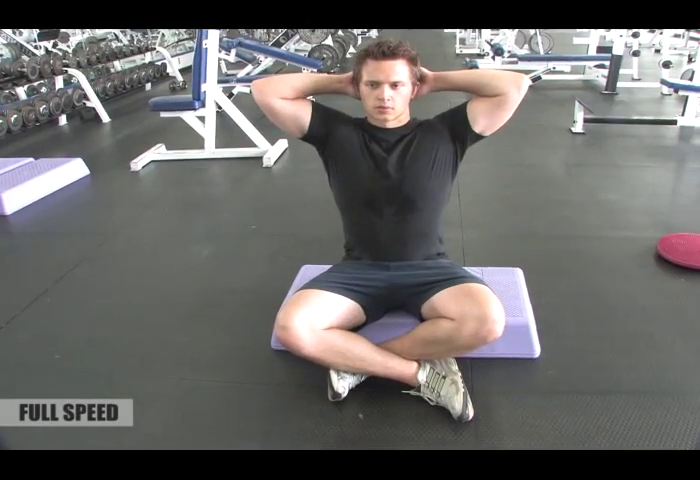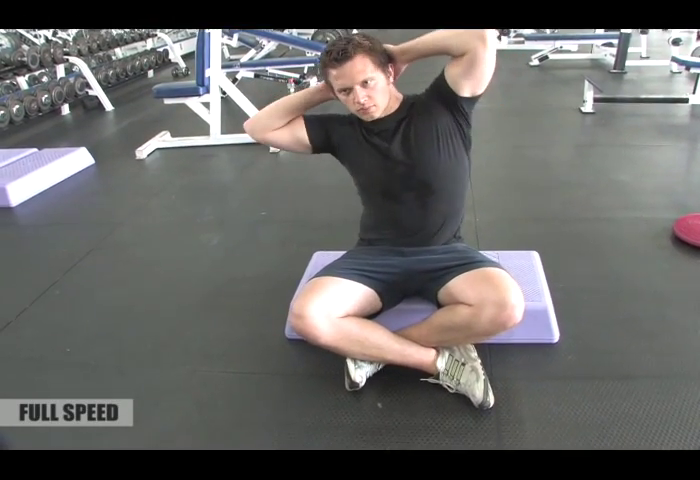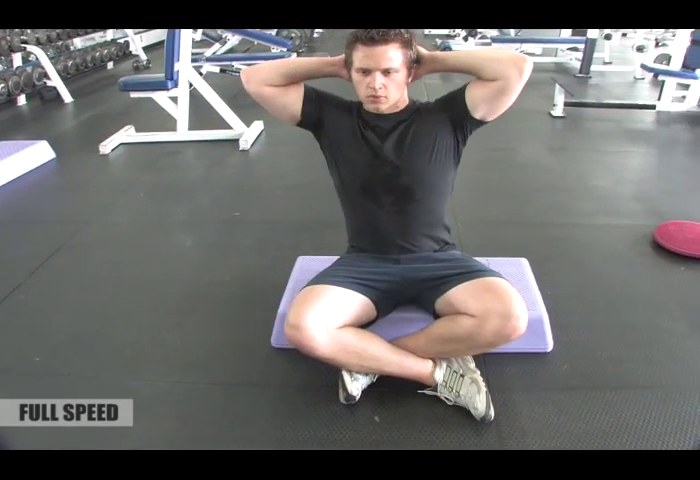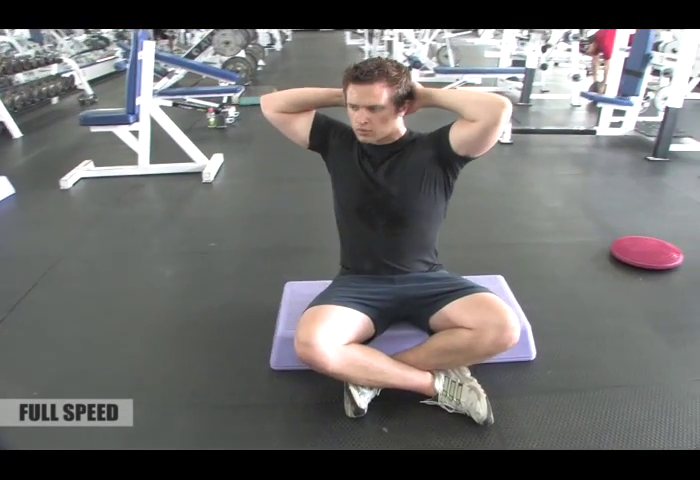
dt=1s
person 1, frame 1
left shoulder: (444, 134)
right shoulder: (336, 132)
left elbow: (515, 86)
right elbow: (263, 91)
left wrist: (436, 80)
right wrist: (337, 82)
left hip: (428, 269)
right hip: (359, 270)
left knee: (487, 320)
right knee: (291, 328)
left ankle: (356, 360)
right ankle: (422, 373)
person 1, frame 2
left shoulder: (441, 107)
right shoulder: (340, 131)
left elbow: (482, 38)
right elbow: (258, 128)
left wrist: (404, 51)
right wrist: (320, 92)
left hip: (444, 253)
right hip: (375, 256)
left knee: (505, 307)
right knee: (307, 318)
left ankle: (371, 348)
right ankle: (440, 360)
person 1, frame 3
left shoulder: (446, 118)
right shoulder: (332, 117)
left elbow: (517, 68)
right elbow: (255, 79)
left wrist: (435, 60)
right wrist: (332, 65)
left hip: (436, 260)
right hip: (365, 263)
left knee: (509, 317)
right knee: (303, 328)
left ankle: (364, 358)
right ankle: (437, 372)
person 1, frame 4
left shoulder: (436, 150)
right shoulder: (337, 142)
left elbow: (497, 112)
right elbow: (271, 105)
left wrist: (427, 95)
right wrist: (337, 96)
left hip: (426, 280)
right hip: (359, 283)
left knee: (502, 328)
right knee: (311, 345)
left ankle: (368, 373)
right ankle: (436, 383)
